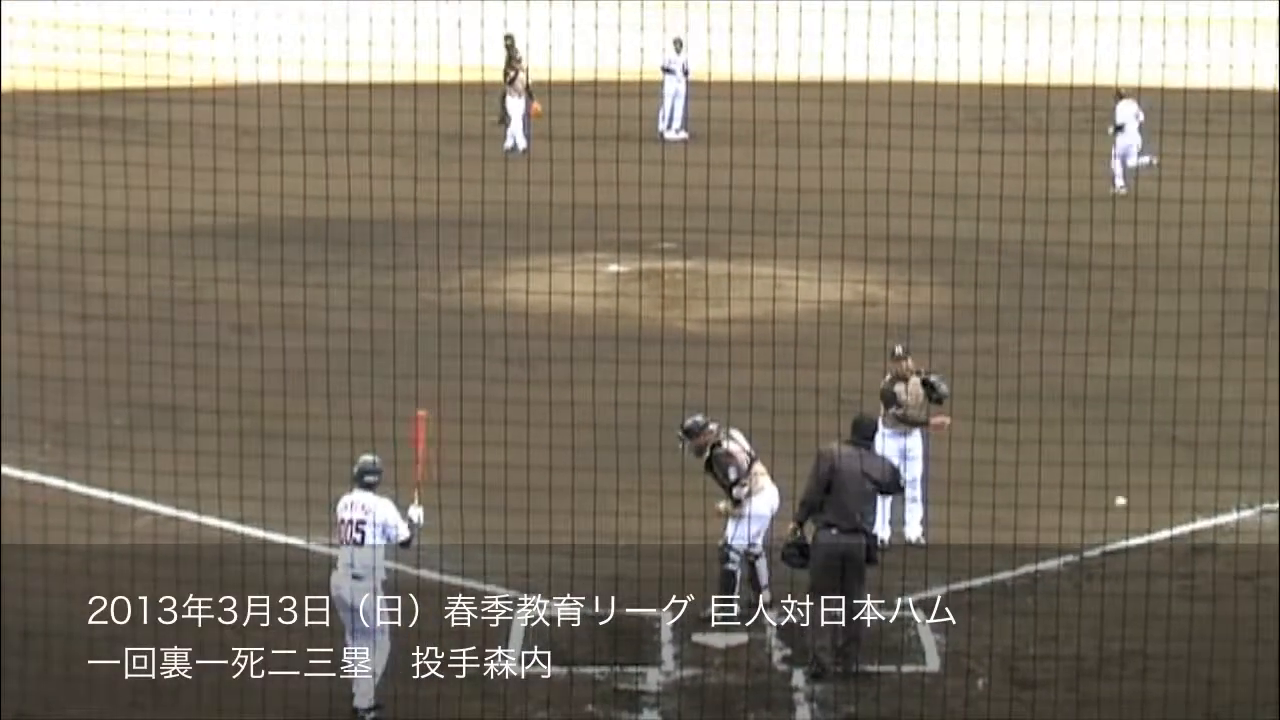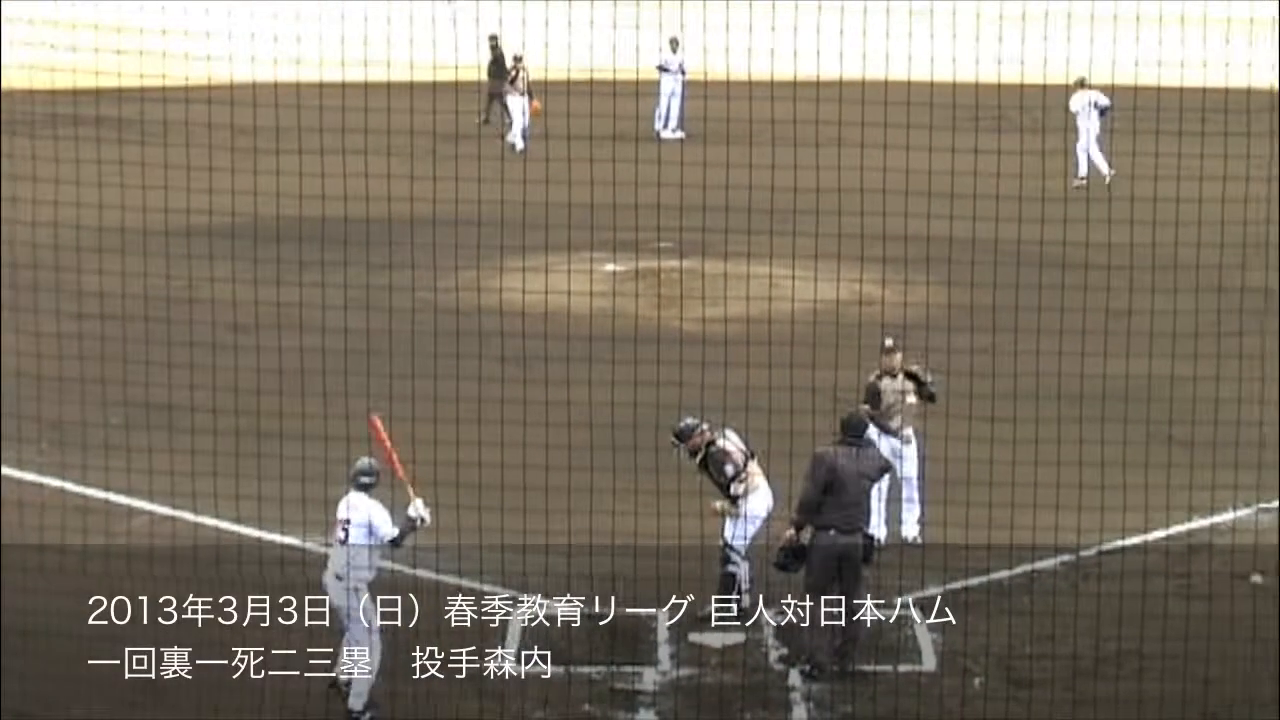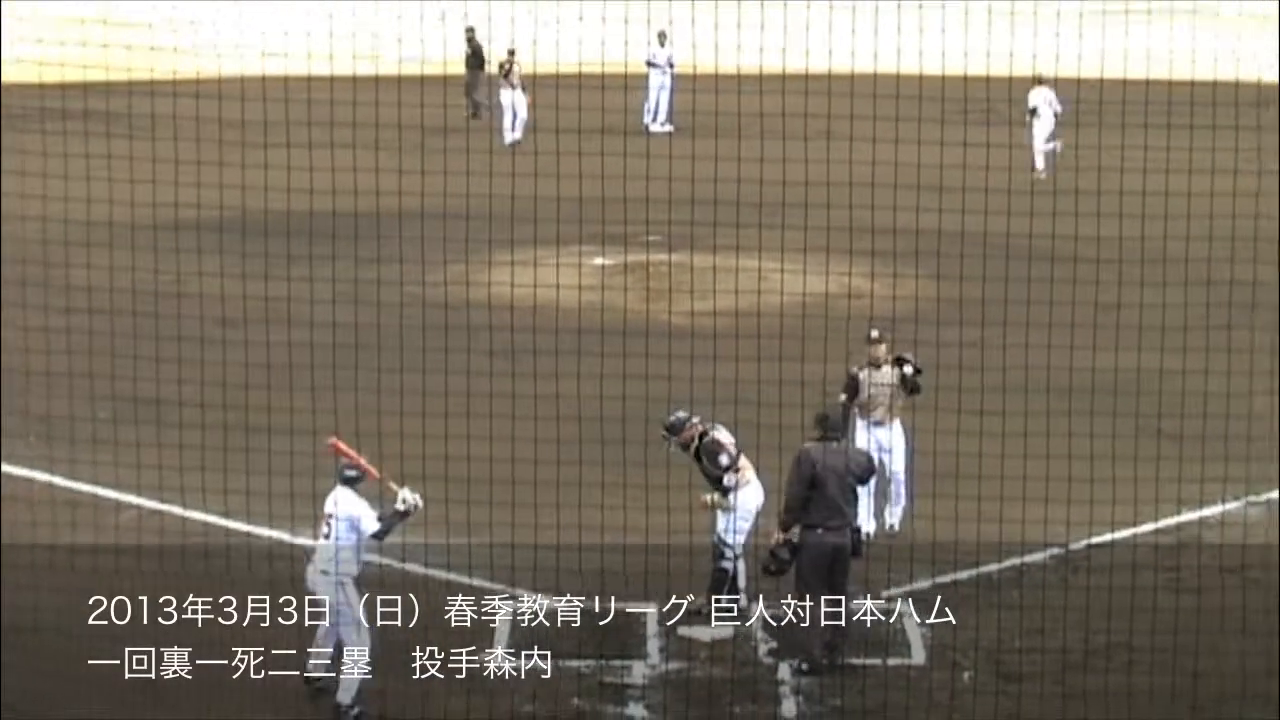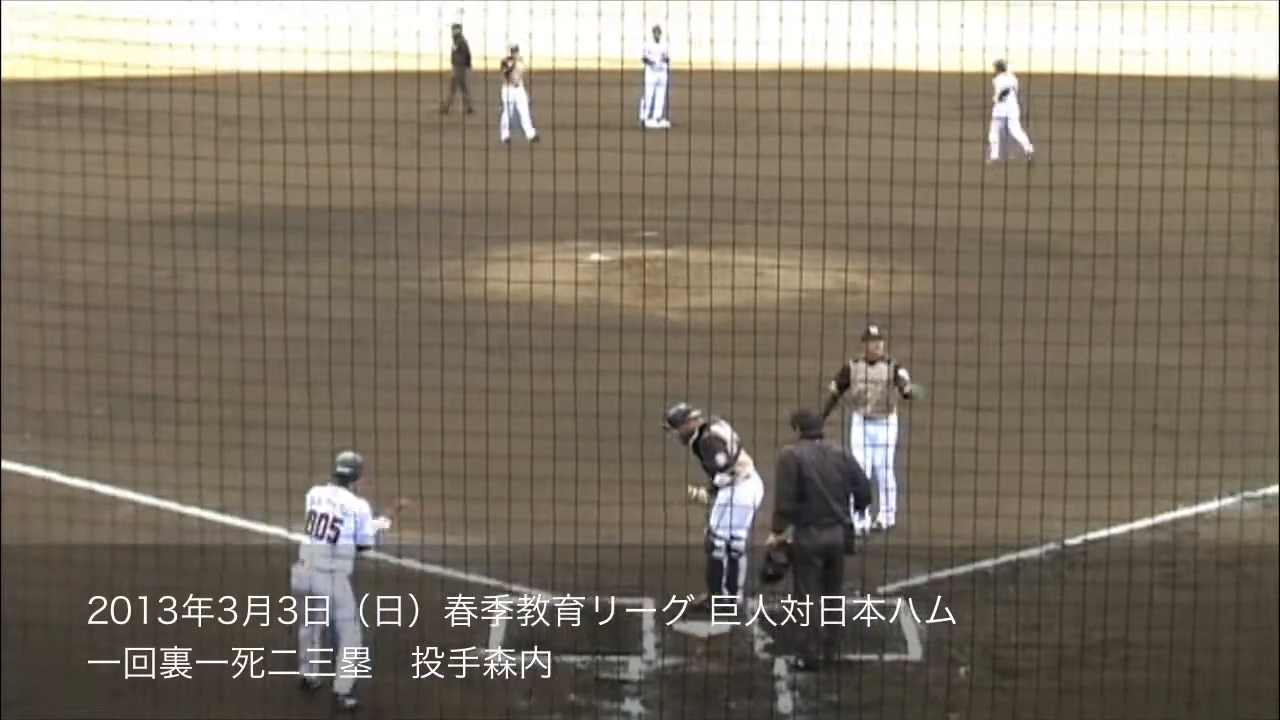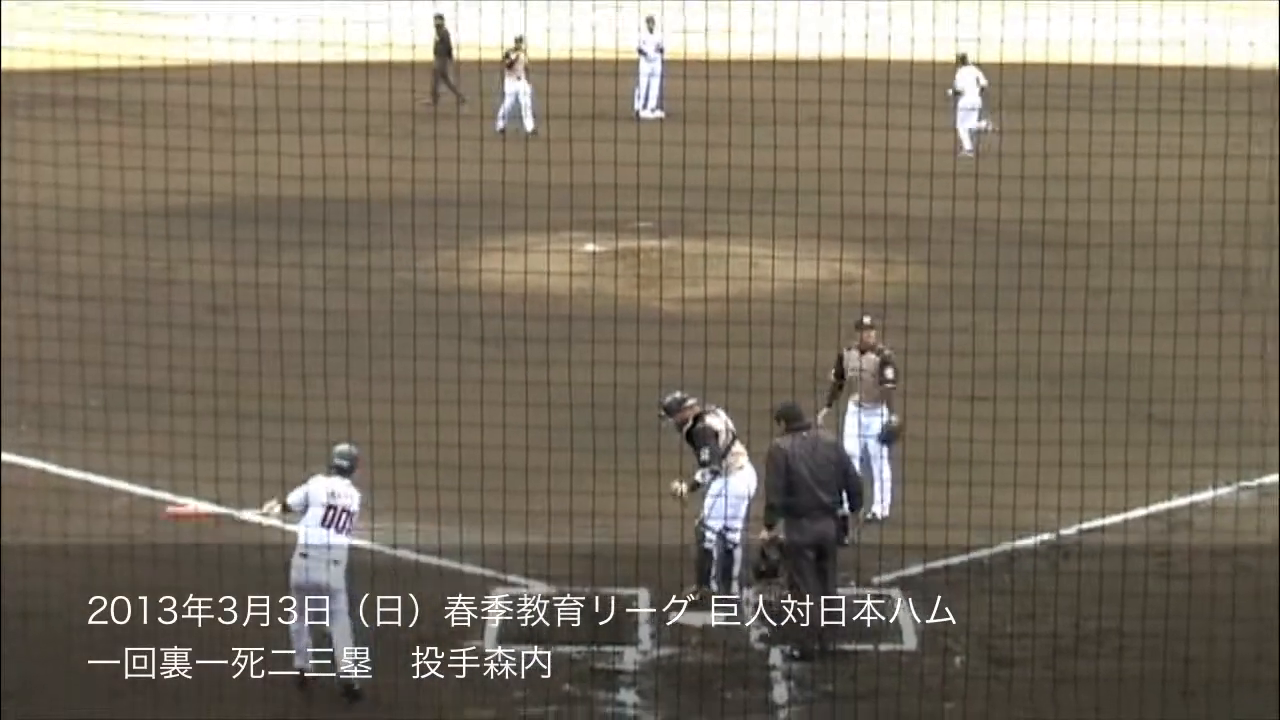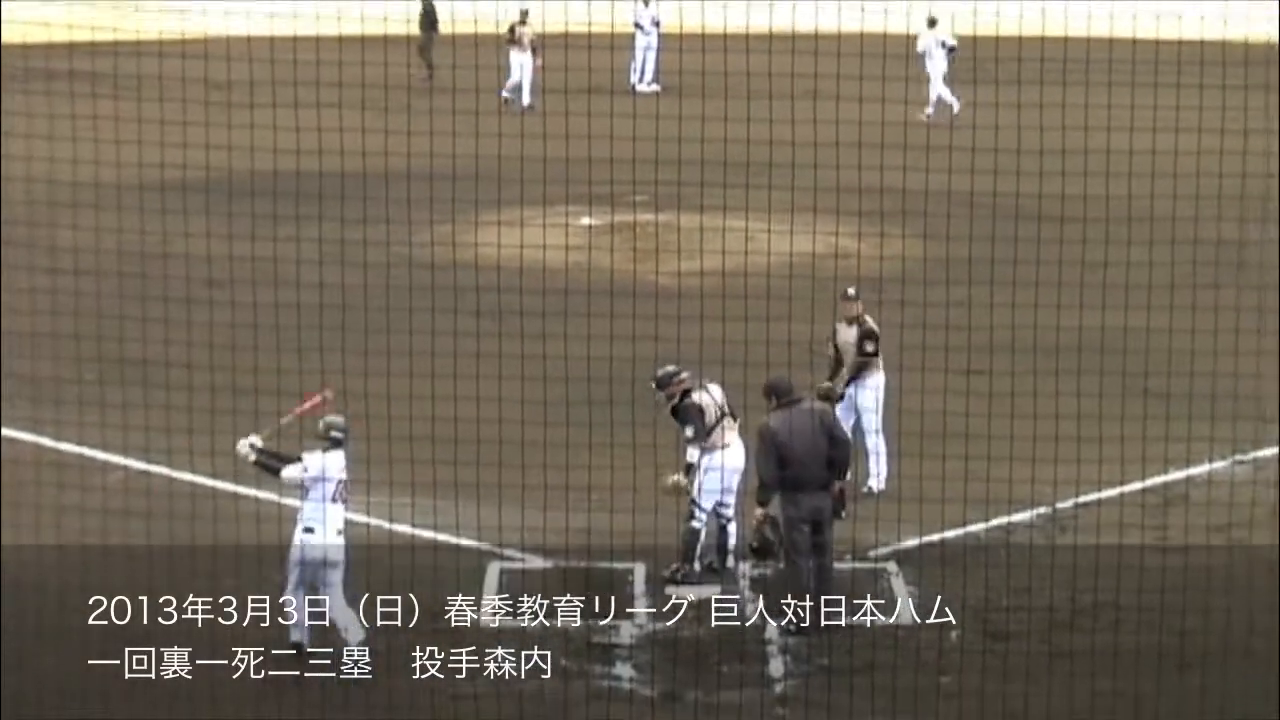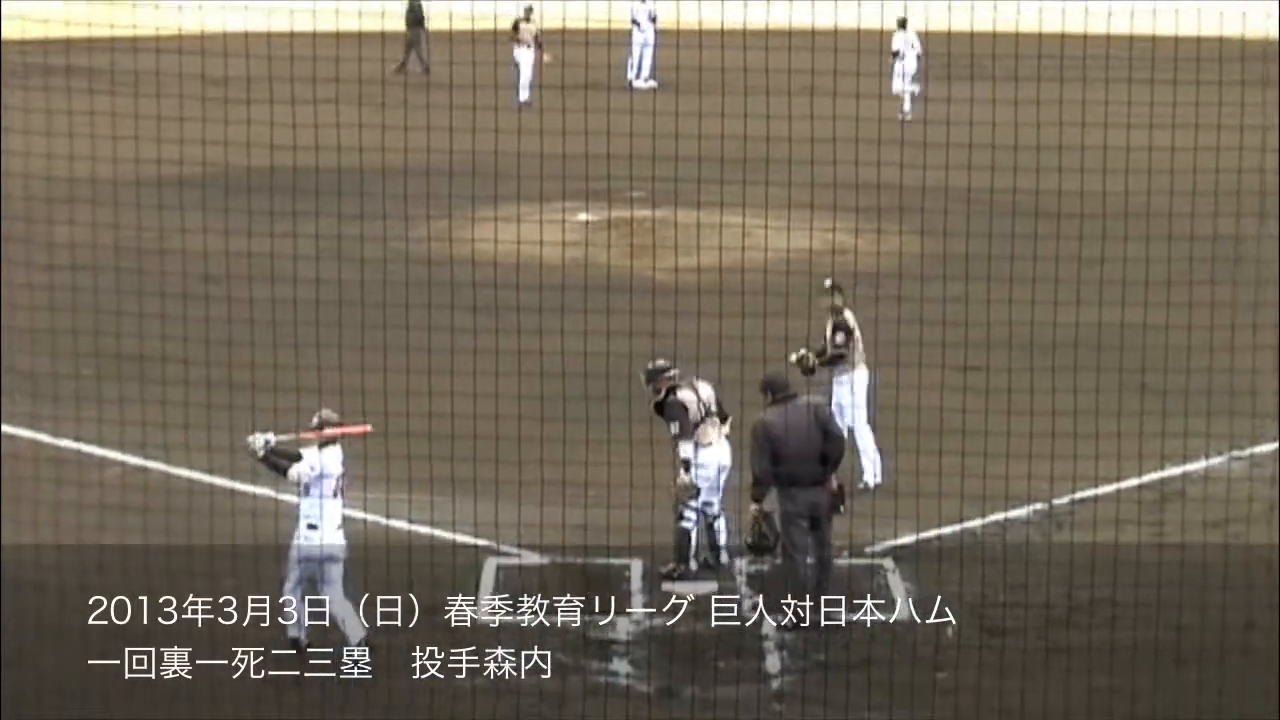
dt=0.2s
person 1, frame 1
left shoulder: (830, 454)
right shoulder: (882, 466)
left elbow: (813, 493)
right elbow: (895, 488)
left wrist: (799, 520)
left hip: (828, 537)
right hip: (858, 540)
left knee: (822, 599)
right knee: (853, 601)
left ankle: (821, 662)
right ankle: (847, 660)
person 1, frame 2
left shoulder: (825, 456)
right shoulder: (873, 460)
left elbow: (811, 496)
left wrist: (796, 525)
left hip: (825, 538)
right hip: (856, 540)
left knee: (818, 598)
right knee: (849, 601)
left ankle: (818, 661)
right ankle: (843, 659)
person 1, frame 3
left shoulder: (807, 454)
right shoulder: (856, 456)
left elbow: (795, 496)
right elbow: (868, 475)
left wrist: (784, 527)
left hip: (814, 536)
right hip: (844, 536)
left knee: (811, 596)
right knee: (838, 596)
left ankle: (814, 658)
right ankle: (833, 653)
person 1, frame 4
left shoulder: (791, 454)
right shoulder: (841, 453)
left elbow: (785, 498)
right elbow: (863, 489)
left wrist: (777, 531)
right wrist: (857, 510)
left hip: (807, 534)
right hip: (838, 532)
left knee: (809, 595)
right knee: (833, 592)
left ankle: (811, 654)
right ankle: (829, 648)
person 1, frame 5
left shoulder: (779, 448)
right shoulder: (830, 442)
left elbow: (775, 493)
right elbow: (852, 478)
left wrist: (769, 526)
right wrist: (853, 508)
left hip: (799, 525)
right hip: (829, 522)
left knee: (803, 585)
right knee: (827, 582)
left ankle: (806, 643)
right ankle: (824, 637)
person 1, frame 6
left shoulder: (770, 426)
right shoulder: (820, 411)
left elbow: (768, 472)
right elbow: (843, 444)
left wrist: (763, 504)
right wrist: (837, 478)
left hip: (795, 499)
right hip: (824, 495)
left knee: (798, 558)
right knee: (823, 553)
right ankle: (822, 609)
person 1, frame 7
left shoulder: (765, 422)
right shoulder: (817, 406)
left elbow: (763, 467)
right elbow: (837, 439)
left wrist: (758, 499)
right wrist: (830, 472)
left hip: (791, 494)
right hip: (822, 490)
left knee: (795, 553)
right knee: (823, 546)
left ankle: (799, 614)
right ankle: (822, 599)
person 2, frame 1
left shoulder: (343, 502)
right shoulder: (382, 505)
right elbow: (404, 540)
left wrist: (406, 520)
right wrist: (413, 519)
left hip: (341, 580)
right hip: (364, 584)
left knee: (355, 640)
right knee: (377, 645)
left ankle: (363, 696)
person 2, frame 2
left shoulder: (347, 502)
right shoulder: (371, 507)
left elbow: (381, 532)
right elbow: (395, 540)
left wrist: (412, 520)
right wrist: (413, 518)
left hip: (336, 579)
right hip: (350, 584)
left knee: (353, 631)
right knee: (367, 646)
left ankle: (342, 676)
person 2, frame 3
left shoulder: (335, 497)
right shoulder: (355, 502)
left elbow: (373, 522)
right elbow: (377, 533)
left wrist: (402, 508)
right wrist: (401, 510)
left hip: (317, 574)
right hip: (335, 580)
left knee: (330, 625)
right knee: (357, 642)
left ankle: (315, 675)
person 2, frame 4
left shoulder: (315, 493)
right shoulder: (360, 506)
right elbow: (363, 545)
right wrist: (380, 526)
left hip: (302, 572)
right hip: (333, 579)
left knee: (309, 625)
right knee: (350, 635)
left ankle: (308, 676)
right ankle: (343, 692)
person 2, frame 5
left shoulder: (320, 482)
right shoulder: (355, 495)
left elbow: (293, 503)
left wrist: (279, 507)
right wrist: (282, 505)
left hip: (307, 563)
right hip: (335, 568)
left knee: (300, 618)
right knee: (340, 623)
left ankle: (304, 670)
right ankle: (347, 675)
person 2, frame 6
left shoulder: (324, 461)
right shoulder: (335, 458)
left elbow: (288, 474)
right elbow: (293, 461)
left wrist: (253, 458)
right wrist: (258, 447)
left hip: (309, 539)
right hip: (334, 542)
left knee: (295, 592)
right knee: (334, 598)
left ankle: (298, 641)
right ankle: (356, 641)
person 2, frame 7
left shoulder: (325, 457)
right shoulder: (331, 453)
left elbow: (294, 474)
right elbow: (296, 457)
left wrist: (262, 454)
right wrist: (268, 446)
left hip: (310, 536)
right hip: (335, 537)
left knee: (294, 589)
right knee: (333, 594)
left ankle: (296, 639)
right ankle: (359, 640)
person 3, frame 1
left shoulder: (720, 453)
right shoulder: (729, 433)
left elbow: (740, 483)
right elbow: (752, 458)
left wrist: (732, 506)
left hip: (753, 502)
right hip: (768, 493)
left knee: (730, 552)
right knee: (753, 548)
left ankle: (726, 607)
right ankle: (762, 596)
person 3, frame 2
left shoulder: (715, 452)
right shoulder: (723, 434)
left elbow: (738, 478)
right elbow: (751, 456)
left wrist: (729, 505)
left hip: (748, 502)
right hip: (761, 494)
left knee: (731, 553)
right knee: (738, 550)
left ankle: (724, 607)
right ankle: (741, 600)
person 3, frame 3
left shoulder: (708, 444)
right shoulder: (711, 431)
left elbow: (731, 468)
left wrist: (721, 497)
left hip: (739, 496)
right hip: (751, 490)
left knee: (723, 548)
right knee: (734, 547)
left ankle: (715, 601)
right ankle: (736, 598)
person 3, frame 4
left shoulder: (708, 438)
right shoulder: (714, 425)
left elbow: (726, 469)
left wrist: (707, 493)
right wrist: (712, 490)
left hip: (736, 490)
right hip: (751, 485)
left knee: (715, 540)
right knee: (737, 543)
left ankle: (717, 595)
right ankle: (734, 595)
person 3, frame 5
left shoulder: (702, 428)
right shoulder: (714, 413)
left elbow: (710, 465)
left wrist: (689, 488)
left hip: (728, 482)
right hip: (745, 475)
left knee: (707, 532)
right knee: (732, 534)
left ankle: (705, 587)
right ankle: (729, 586)
person 3, frame 6
left shoulder: (689, 404)
right shoulder: (711, 388)
left elbow: (695, 441)
right elbow: (732, 418)
left wrist: (685, 473)
left hip: (716, 458)
right hip: (736, 451)
left knee: (698, 512)
right knee: (727, 509)
left ankle: (689, 567)
right ankle: (725, 560)
person 3, frame 7
left shoulder: (673, 400)
right shoulder: (702, 385)
left elbow: (683, 437)
right elbow: (724, 418)
left wrist: (684, 470)
left hip: (702, 457)
right hip: (722, 451)
left knee: (688, 511)
right knee: (712, 507)
left ankle: (685, 565)
right ankle: (719, 555)
person 4, frame 1
left shoulder: (921, 377)
right shoulder: (888, 387)
left elbow: (938, 400)
right elbow: (901, 417)
left wrist: (936, 390)
right wrist: (930, 422)
left hip: (913, 435)
right hip: (889, 434)
left knee: (914, 483)
left ankle: (913, 532)
right ankle: (881, 533)
person 4, frame 2
left shoulder: (911, 375)
right shoulder: (875, 382)
left elbow: (932, 399)
right elbow: (871, 415)
left wrist: (926, 383)
right wrist: (895, 434)
left hip: (906, 433)
right hip: (881, 435)
left knee: (911, 480)
right knee: (880, 483)
left ankle: (911, 531)
right ankle: (877, 532)
person 4, frame 3
left shoulder: (898, 367)
right shoulder: (857, 373)
left elbow: (913, 391)
right elbow: (846, 405)
left wrist: (914, 373)
left hip: (892, 428)
right hip: (866, 428)
left knee: (897, 475)
left ankle: (893, 517)
right ankle: (866, 526)
person 4, frame 4
left shoulder: (892, 365)
right shoulder: (851, 366)
left elbow: (903, 387)
right elbow: (835, 393)
left wrist: (909, 390)
right wrist: (821, 419)
left hip: (885, 422)
right hip: (860, 422)
left knee: (883, 469)
right knee: (860, 470)
left ankle: (886, 516)
right ankle: (860, 521)
person 4, frame 5
left shoulder: (884, 356)
right shoulder: (846, 353)
left elbow: (889, 387)
right elbow: (837, 382)
left wrist: (892, 414)
right wrist: (827, 407)
left hip: (878, 410)
right hip: (854, 407)
left knee: (877, 458)
right knee: (850, 455)
left ankle: (881, 507)
person 4, frame 6
left shoulder: (867, 328)
right shoulder: (840, 325)
left elbow: (865, 363)
right elbow: (838, 355)
left wrist: (843, 384)
right wrist: (831, 380)
left hip: (870, 380)
right hip: (850, 381)
left knee: (872, 430)
right knee: (840, 424)
left ankle: (878, 480)
person 4, frame 7
left shoulder: (842, 321)
right shoulder: (837, 317)
left elbow: (837, 355)
right elbow: (831, 344)
left wrist: (814, 362)
right wrist: (808, 355)
left hip: (851, 376)
right hip: (842, 375)
left knee: (859, 425)
right knee: (838, 423)
left ankle: (873, 475)
